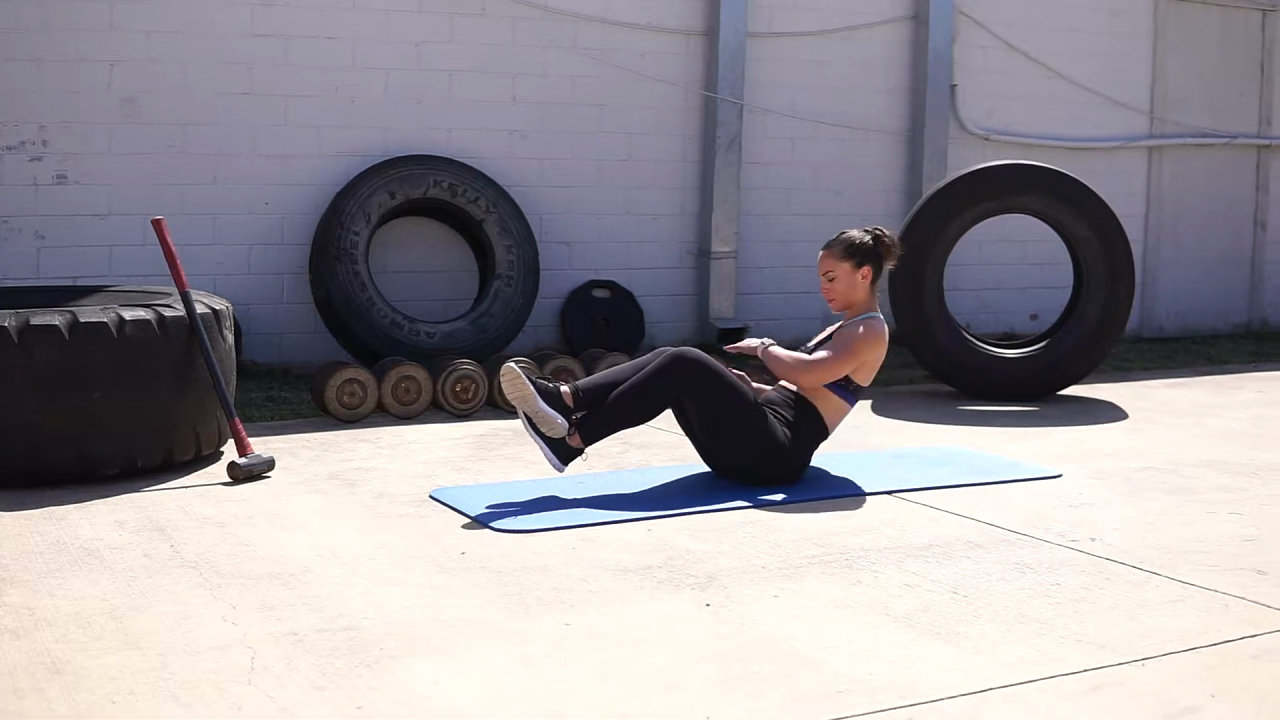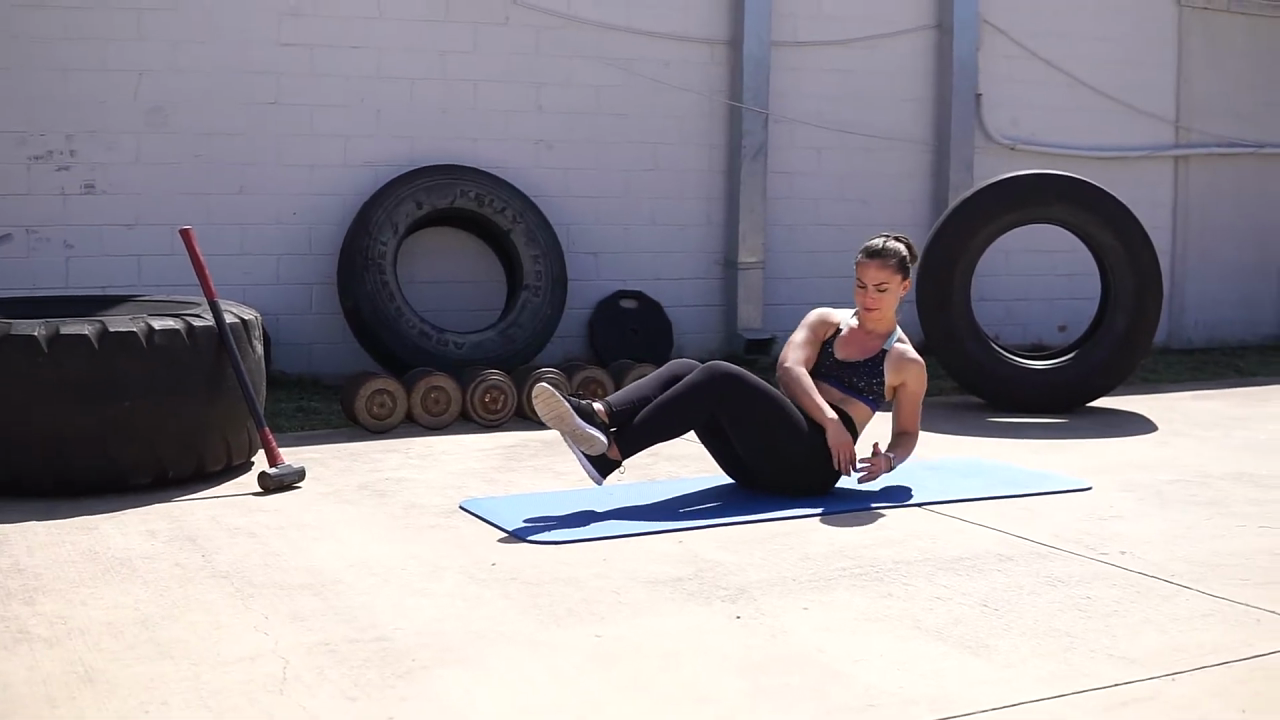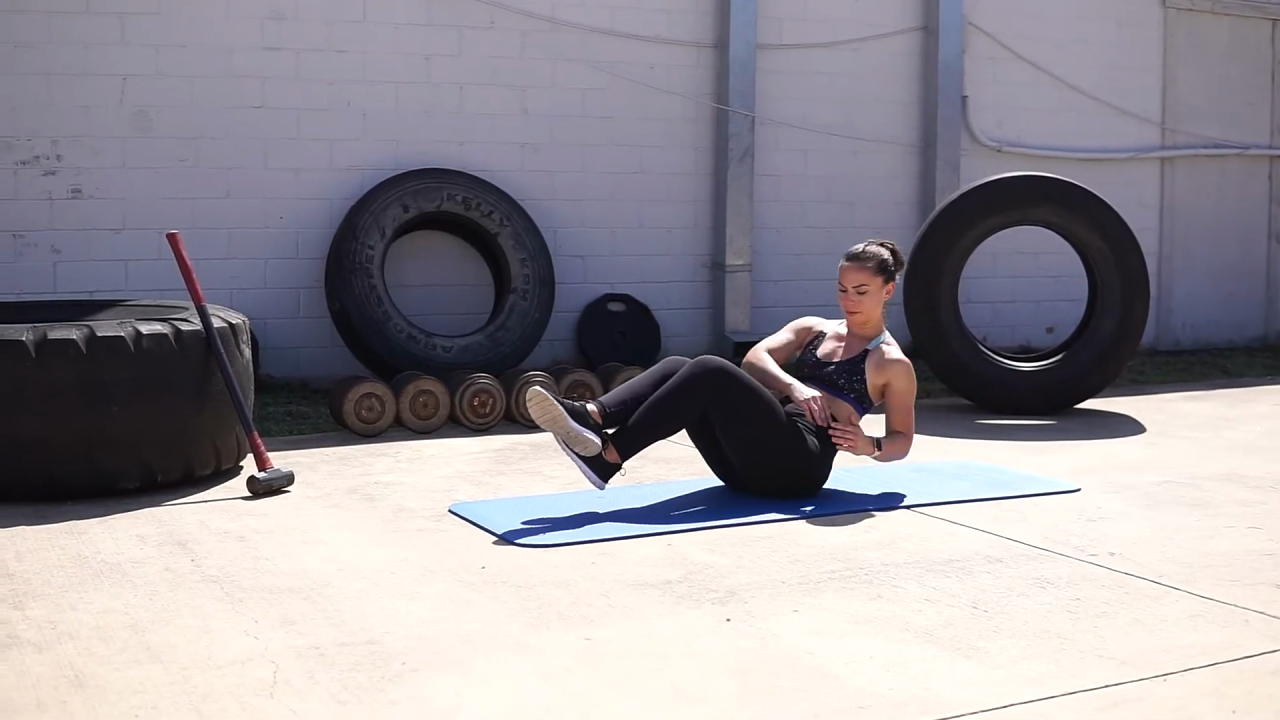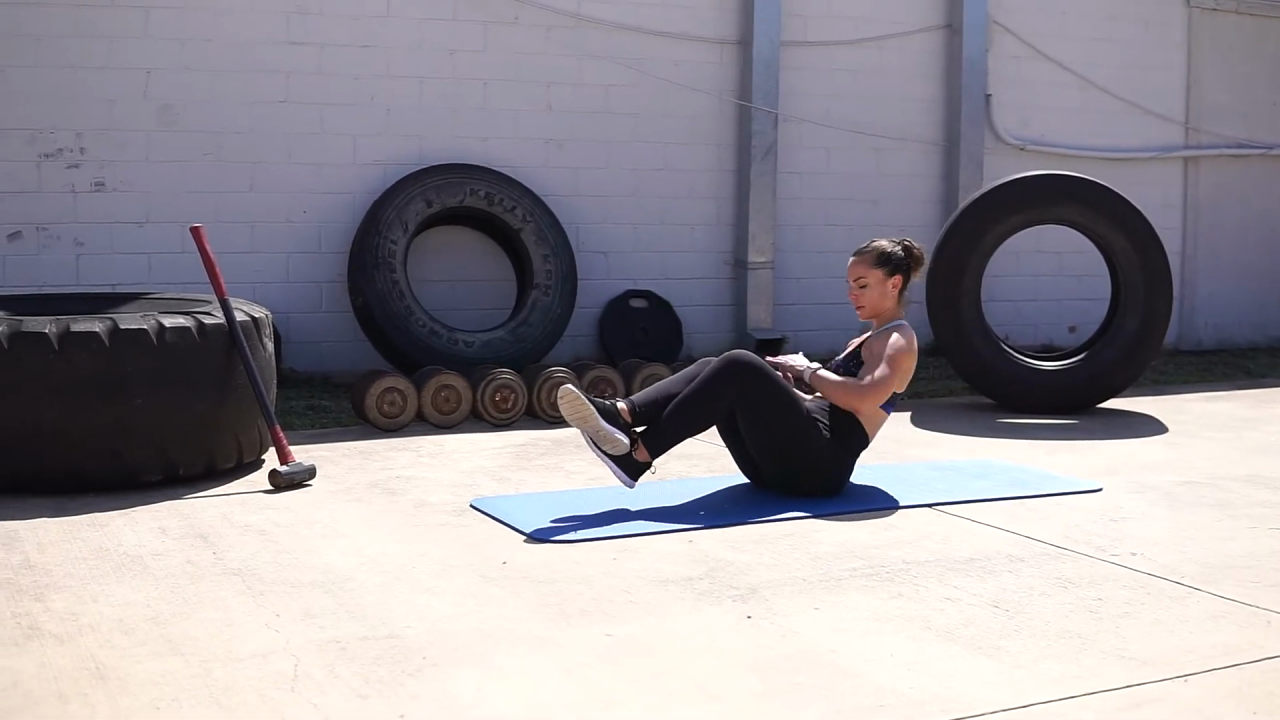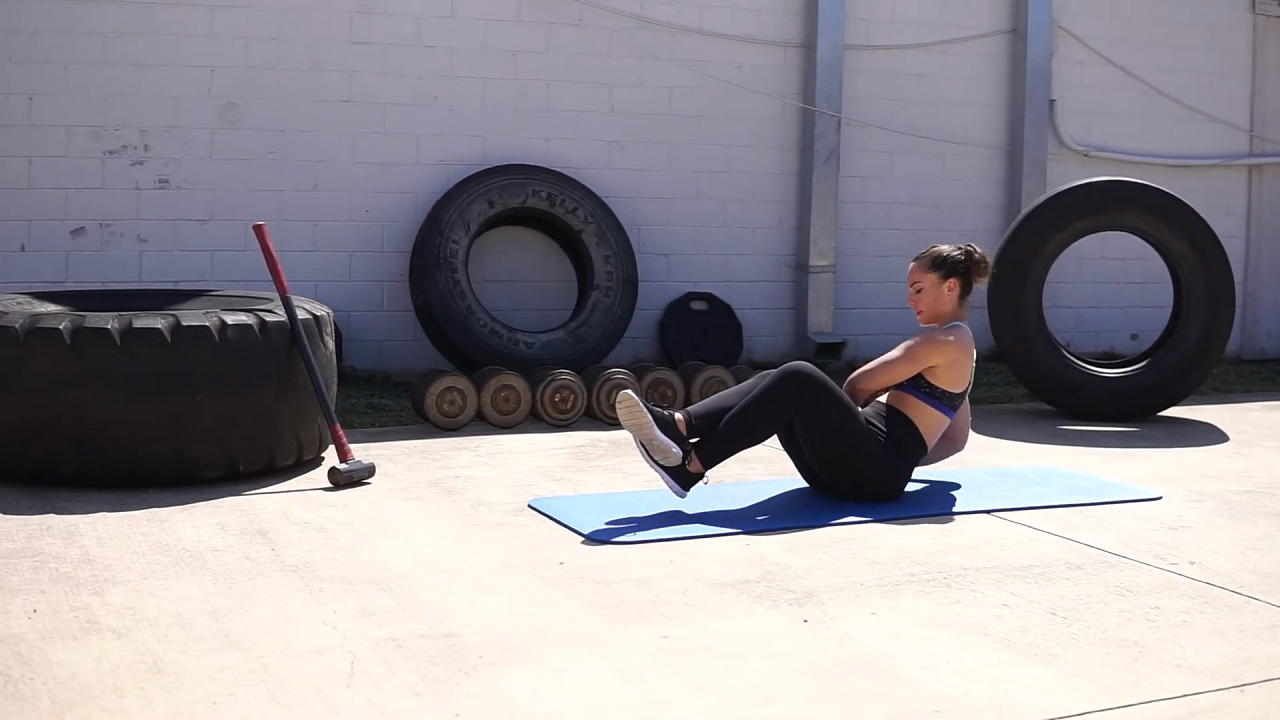
dt=1s
person 1, frame 1
left shoulder: (870, 334)
right shoulder: (843, 328)
left elbow: (806, 373)
left wrist: (764, 348)
right wrist: (751, 387)
left hip: (775, 453)
right hip: (741, 446)
left knee: (684, 364)
right knee: (667, 360)
left ankle: (572, 439)
right ankle: (563, 398)
person 1, frame 2
left shoulder: (907, 362)
right shoulder: (825, 321)
left elbow: (906, 434)
right elbow: (789, 369)
left wrist: (888, 460)
right wrist: (830, 421)
left hip: (808, 462)
right hip: (759, 460)
left knee: (719, 377)
right knee: (684, 371)
left ankle: (610, 452)
right ankle: (596, 416)
person 1, frame 3
left shoulder: (892, 363)
right shoulder: (815, 329)
left elbow: (901, 439)
right elbow: (754, 359)
left wrist: (869, 446)
right wrist: (794, 386)
left hip: (796, 463)
right hip: (751, 462)
left knee: (709, 371)
right knee: (677, 367)
left ankle: (609, 455)
right ankle: (589, 416)
person 1, frame 4
left shoulder: (898, 341)
right shoulder: (867, 341)
left elbow: (865, 397)
left wrist: (810, 371)
right wrist: (787, 383)
left hip: (819, 465)
right hip: (778, 462)
left knee: (739, 365)
right knee: (710, 368)
left ankle: (637, 453)
right ankle: (620, 414)
person 1, frame 5
left shoulder: (947, 342)
right shoulder: (949, 347)
left elbow: (863, 383)
right elbow: (955, 440)
left wrist: (829, 396)
left hip: (875, 471)
right hip: (848, 465)
left knee: (797, 377)
right knee: (772, 382)
left ankle: (690, 465)
right ankle: (675, 425)
